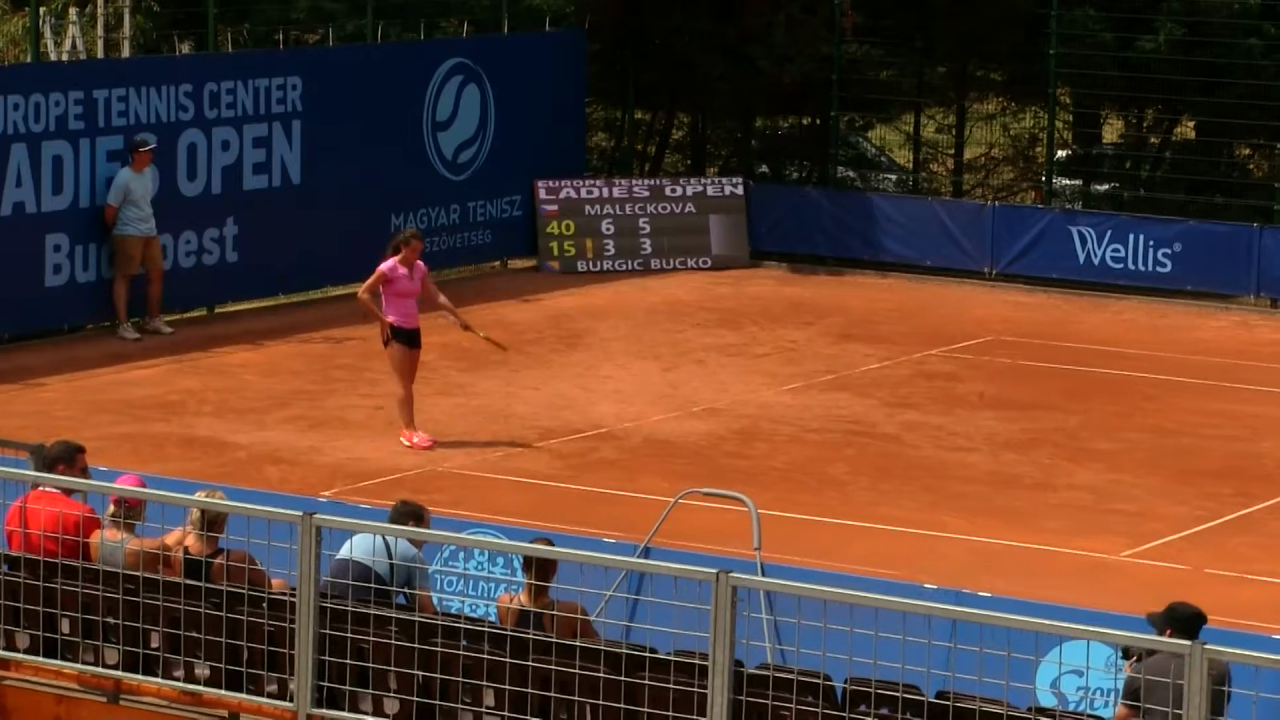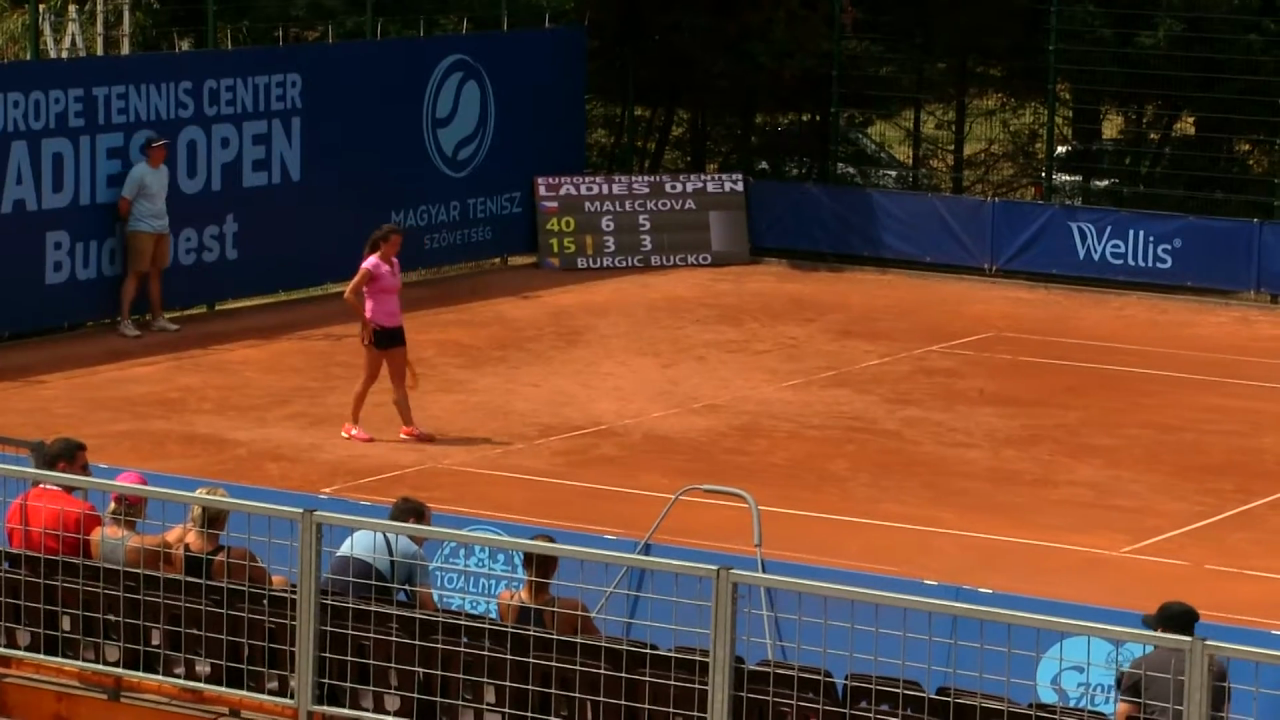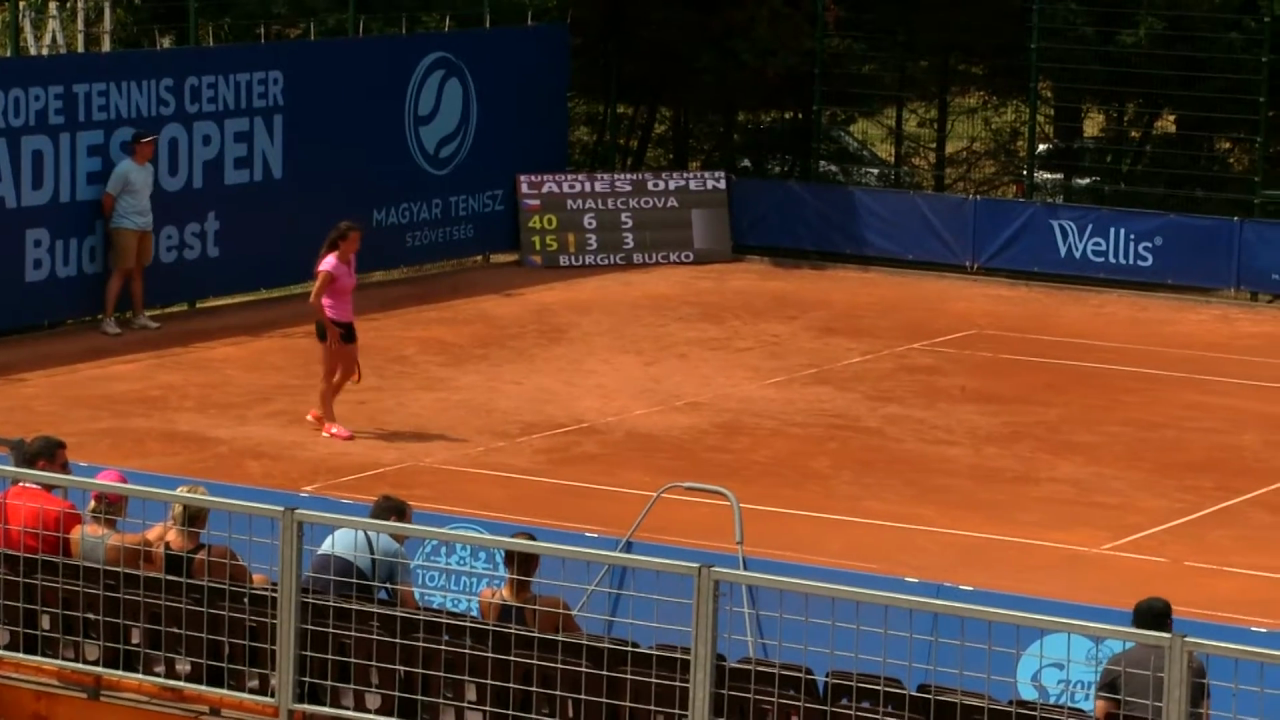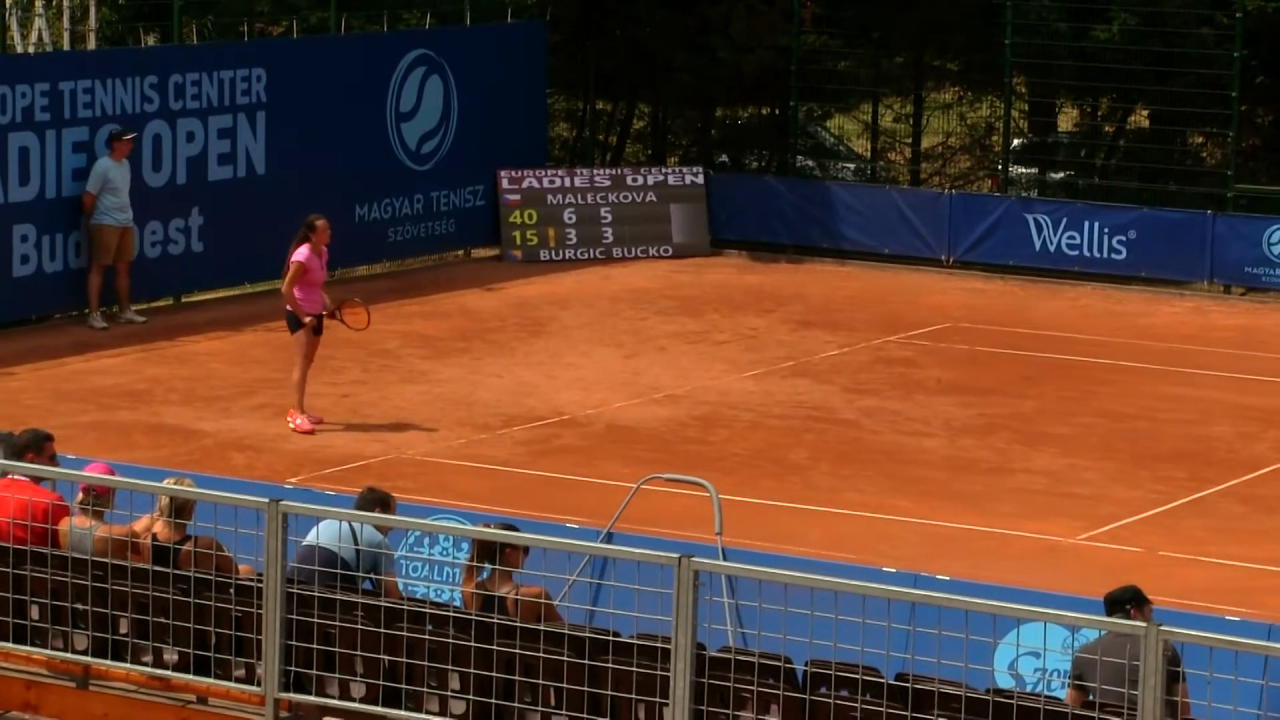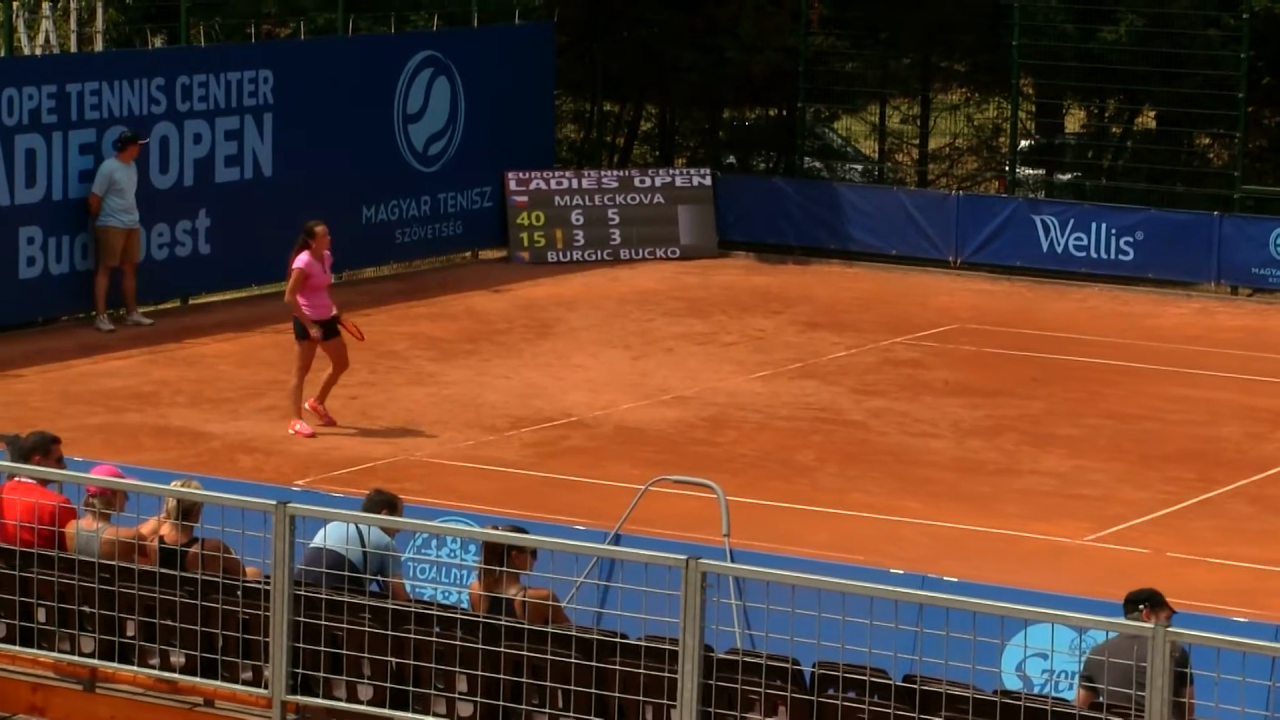
dt=0.5s
person 1, frame 1
left shoulder: (420, 268)
right shoulder: (388, 268)
left elbow: (436, 295)
right elbow: (363, 293)
left wrist: (457, 316)
right wrist: (382, 318)
left hip: (413, 329)
right hip: (394, 330)
left knee: (409, 383)
right knee: (404, 382)
left ankle: (410, 429)
right ankle: (408, 433)
person 1, frame 2
left shoulder: (394, 264)
right shoulder: (371, 266)
right elbow: (349, 295)
right wrist: (366, 321)
left hip: (395, 328)
right hip: (378, 330)
left knee: (399, 379)
right knee: (369, 378)
left ankle: (409, 427)
right ankle: (351, 425)
person 1, frame 3
left shoulder: (351, 260)
right shoulder: (330, 266)
right elbow: (314, 300)
right wrist: (329, 327)
left hip: (345, 323)
right hip: (329, 323)
left knee: (348, 370)
right knee: (328, 373)
left ankle: (319, 412)
right ankle: (330, 424)
person 1, frame 4
left shoulder: (323, 253)
right shoulder: (302, 256)
right elbow: (286, 290)
left wrist: (327, 302)
right wrist: (303, 316)
left hip: (314, 314)
right hip: (299, 315)
left knee: (305, 363)
right knee: (303, 362)
left ankle: (296, 410)
right ankle: (298, 416)
person 1, frame 5
left shoulder: (327, 257)
right shoulder: (303, 263)
right elbow: (290, 297)
left wrist: (332, 307)
right wrist: (309, 325)
left hip: (326, 320)
right hip: (307, 322)
left knee: (341, 364)
right knee: (301, 370)
left ankle: (316, 403)
right ankle: (296, 421)
person 2, frame 1
left shoulder: (148, 173)
right shoulder: (123, 178)
right elbow: (110, 209)
right wrist: (116, 231)
left hip: (150, 233)
right hip: (128, 235)
left knee: (156, 274)
right knee: (123, 278)
left ankle: (153, 319)
right ankle: (123, 325)
person 2, frame 2
left shoulder: (164, 170)
right shoulder: (138, 172)
right elbow: (124, 203)
left wrist: (159, 222)
right wrist: (130, 224)
left hip: (162, 230)
right hip: (141, 231)
left knee: (155, 274)
right knee: (134, 274)
left ankle: (157, 318)
right ankle: (125, 321)
person 2, frame 3
left shoulder: (149, 169)
right shoulder: (124, 169)
right elbow: (107, 198)
left wrist: (144, 221)
right wrist: (112, 222)
left hip: (145, 227)
right hip: (125, 228)
left knee: (137, 272)
right knee: (120, 272)
left ankle: (138, 317)
right ankle: (108, 319)
person 2, frame 4
left shoulder: (125, 164)
right shoulder: (102, 166)
right elbow: (88, 198)
left wrist: (125, 217)
right wrist: (92, 219)
left hip: (126, 223)
right hip: (105, 224)
left knee: (123, 267)
right knee: (99, 267)
left ankle: (125, 311)
right ankle: (94, 314)
person 2, frame 5
left shoulder: (132, 166)
right shoulder: (108, 168)
right elbow: (94, 199)
left wrist: (130, 218)
right wrist: (98, 221)
left hip: (132, 225)
right hip: (111, 226)
left knee: (129, 269)
right knee: (105, 269)
left ankle: (132, 313)
right ankle: (101, 316)
